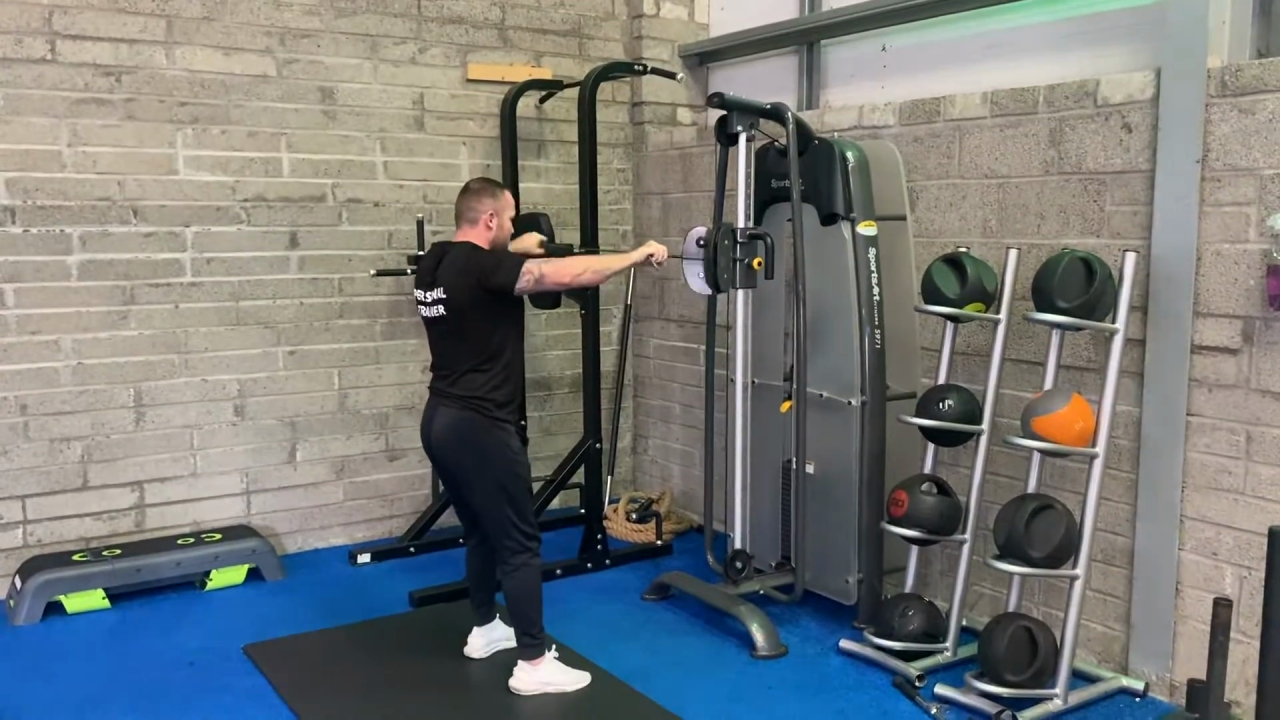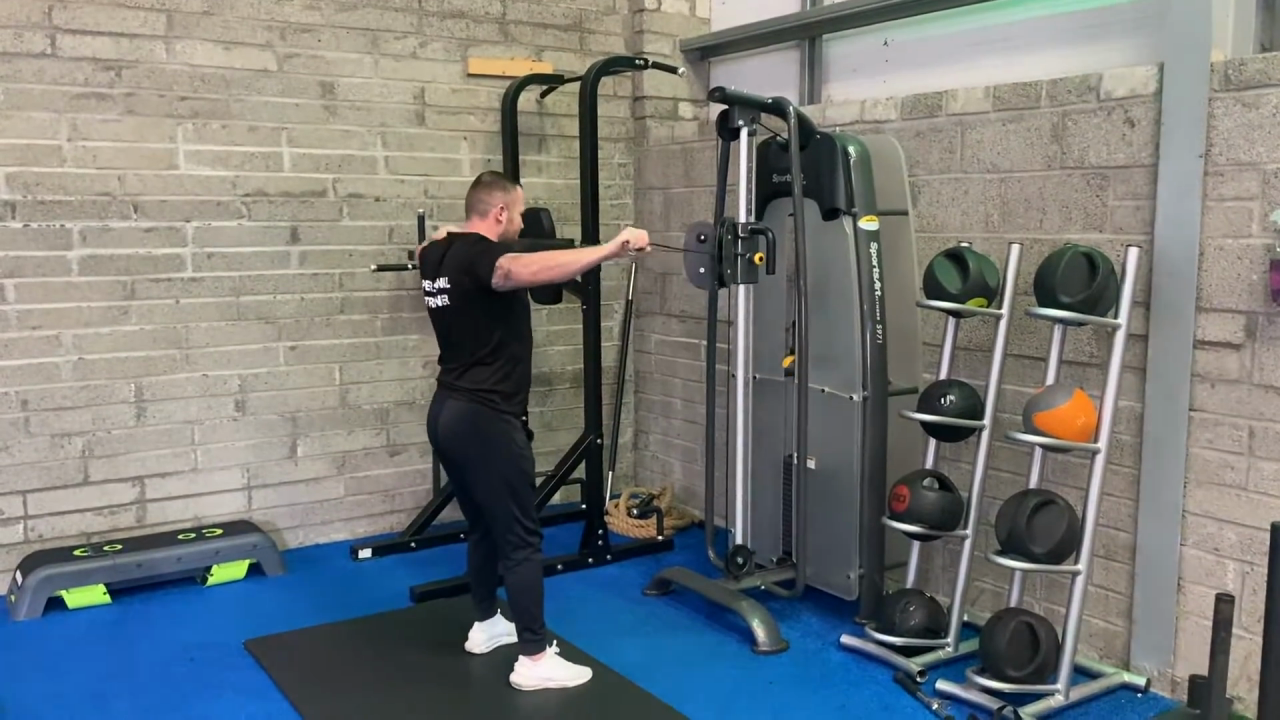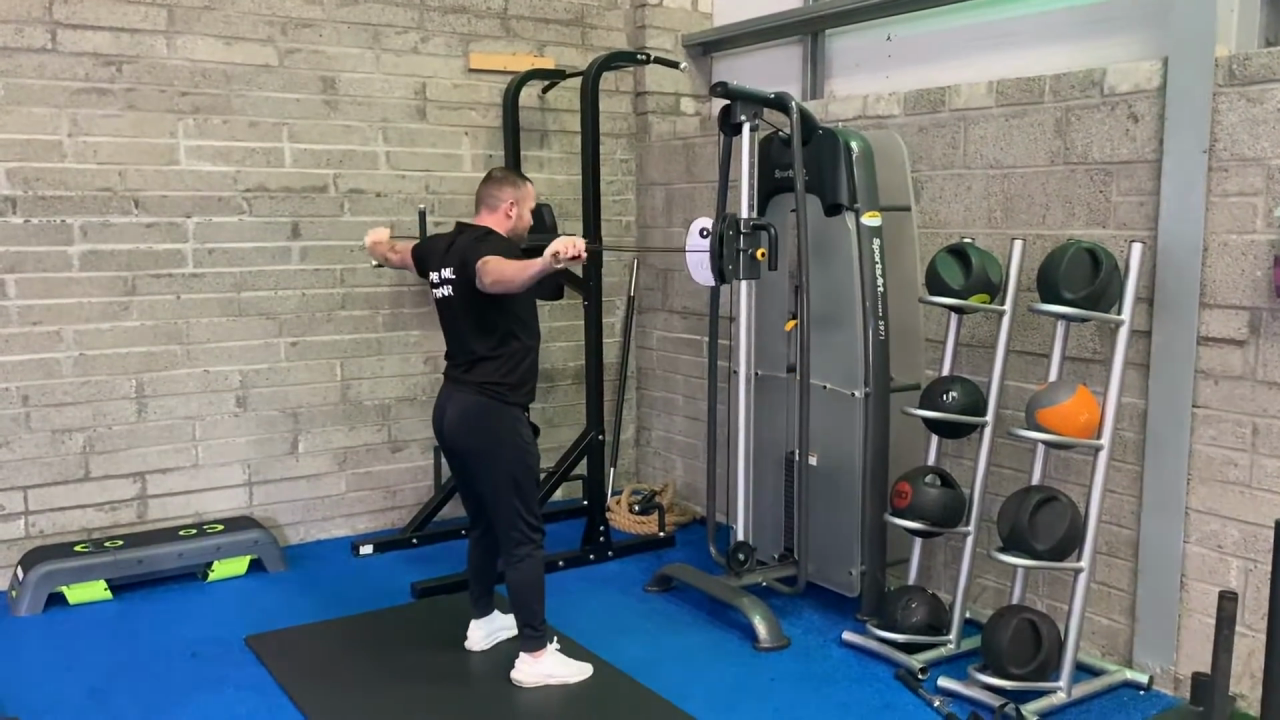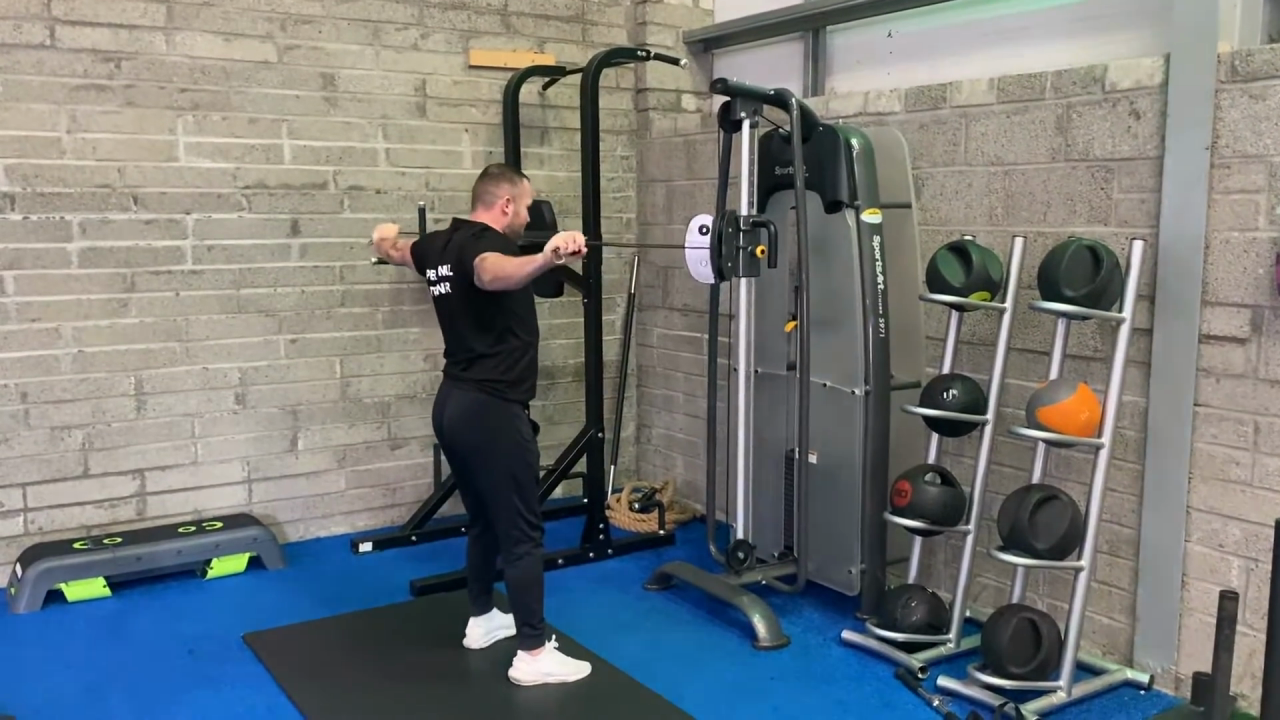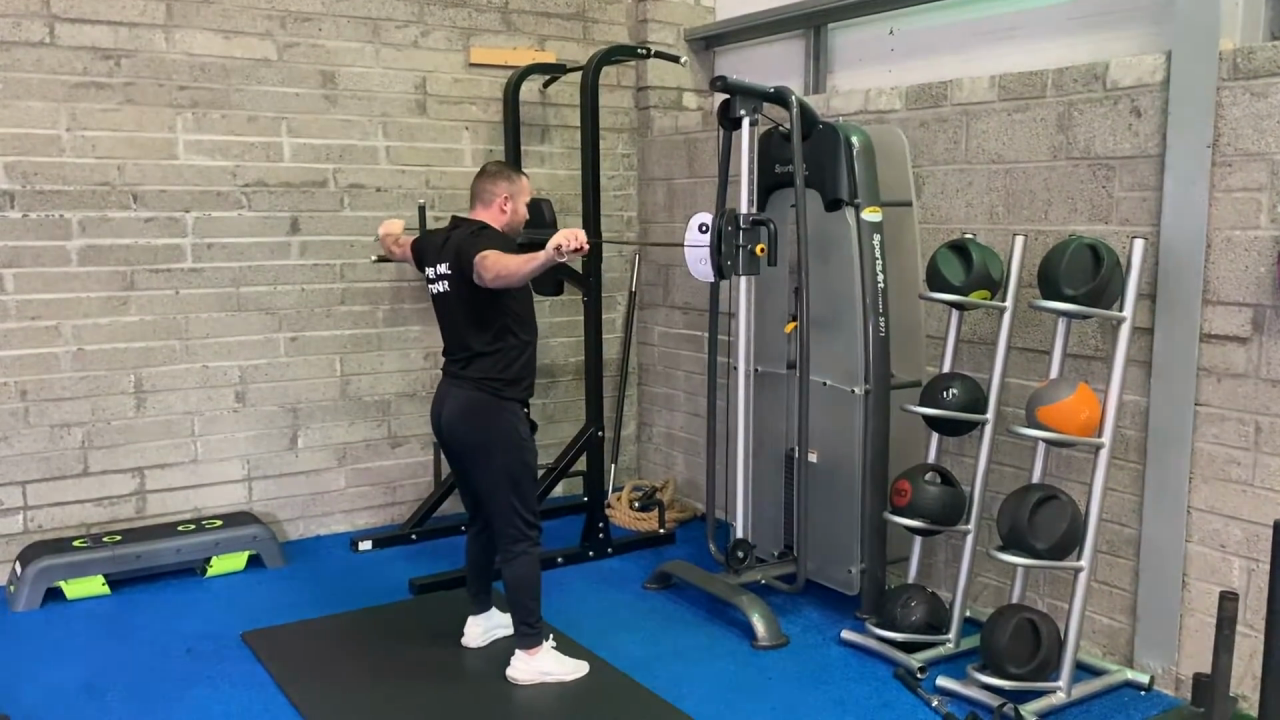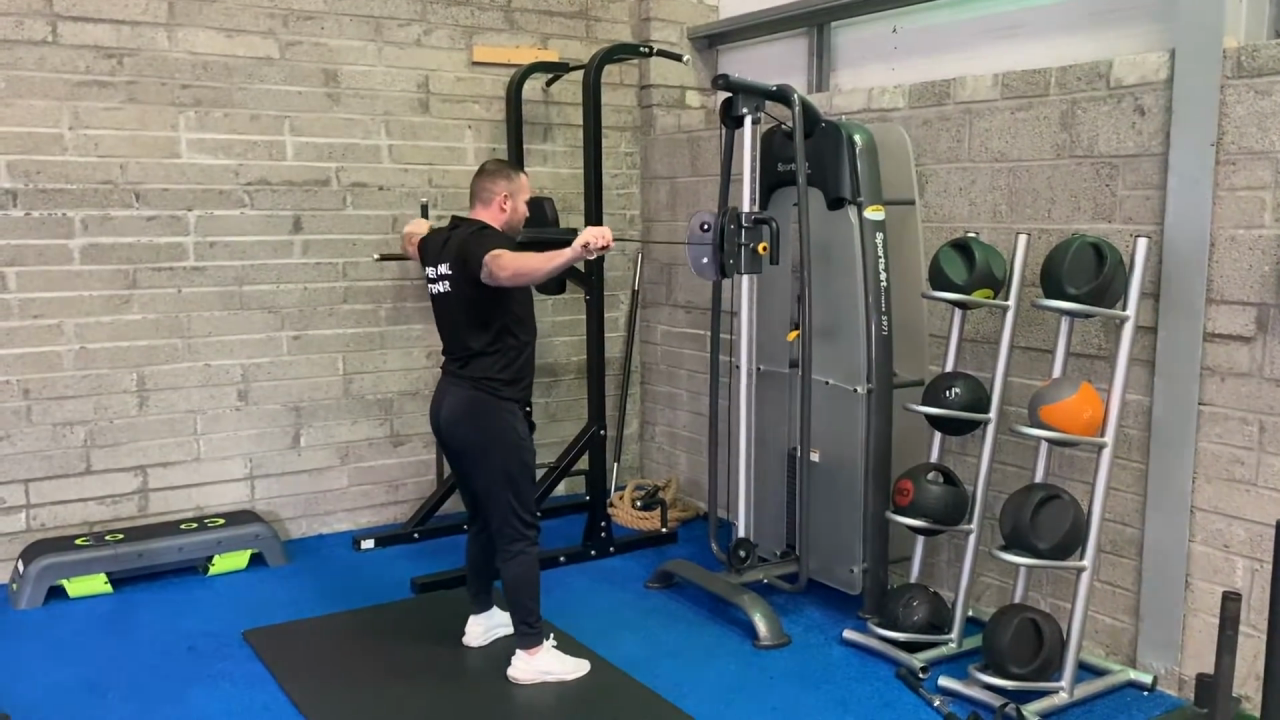
dt=0.3s
person 1, frame 1
left shoulder: (435, 263)
right shoulder: (481, 268)
right elbow: (563, 274)
left wrist: (519, 246)
right wrist: (636, 256)
left hip: (441, 420)
right hip: (480, 427)
left knee: (481, 532)
right knee: (519, 543)
left ankle: (484, 629)
right ankle: (533, 664)
person 1, frame 2
left shoulder: (441, 254)
right shoulder: (481, 257)
right elbow: (527, 269)
right wrist: (609, 249)
left hip: (447, 411)
right hip: (486, 419)
left knee: (484, 527)
right knee: (522, 538)
left ankle: (487, 624)
right ankle: (534, 659)
person 1, frame 3
left shoulder: (442, 248)
right shoulder: (490, 247)
left elbow: (393, 253)
right elbow: (497, 276)
left wrist: (379, 241)
right wrist: (549, 259)
left hip: (455, 406)
right hip: (493, 414)
left knee: (485, 523)
right knee: (523, 534)
left ankle: (484, 621)
right ankle: (534, 655)
person 1, frame 4
left shoulder: (440, 245)
right shoulder: (487, 244)
left elbow: (394, 250)
right elbow: (495, 273)
left wrist: (386, 236)
right wrist: (547, 257)
left hip: (454, 404)
right hip: (492, 411)
left knee: (484, 521)
right knee: (522, 533)
left ankle: (482, 619)
right ankle: (533, 654)
person 1, frame 5
left shoulder: (439, 243)
right shoulder: (482, 243)
left elbow: (396, 246)
right elbow: (496, 272)
left wrist: (391, 232)
right wrist: (549, 254)
left hip: (452, 402)
right hip: (490, 410)
left knee: (483, 519)
right knee: (519, 531)
left ankle: (480, 618)
right ankle: (530, 653)
person 1, frame 6
left shoulder: (442, 243)
right shoulder: (481, 243)
left elbow: (414, 242)
right elbow: (507, 270)
left wrist: (415, 229)
right wrist: (574, 251)
left hip: (452, 401)
right hip: (489, 410)
left knee: (484, 518)
right knee: (517, 530)
left ankle: (483, 618)
right ankle: (531, 653)
